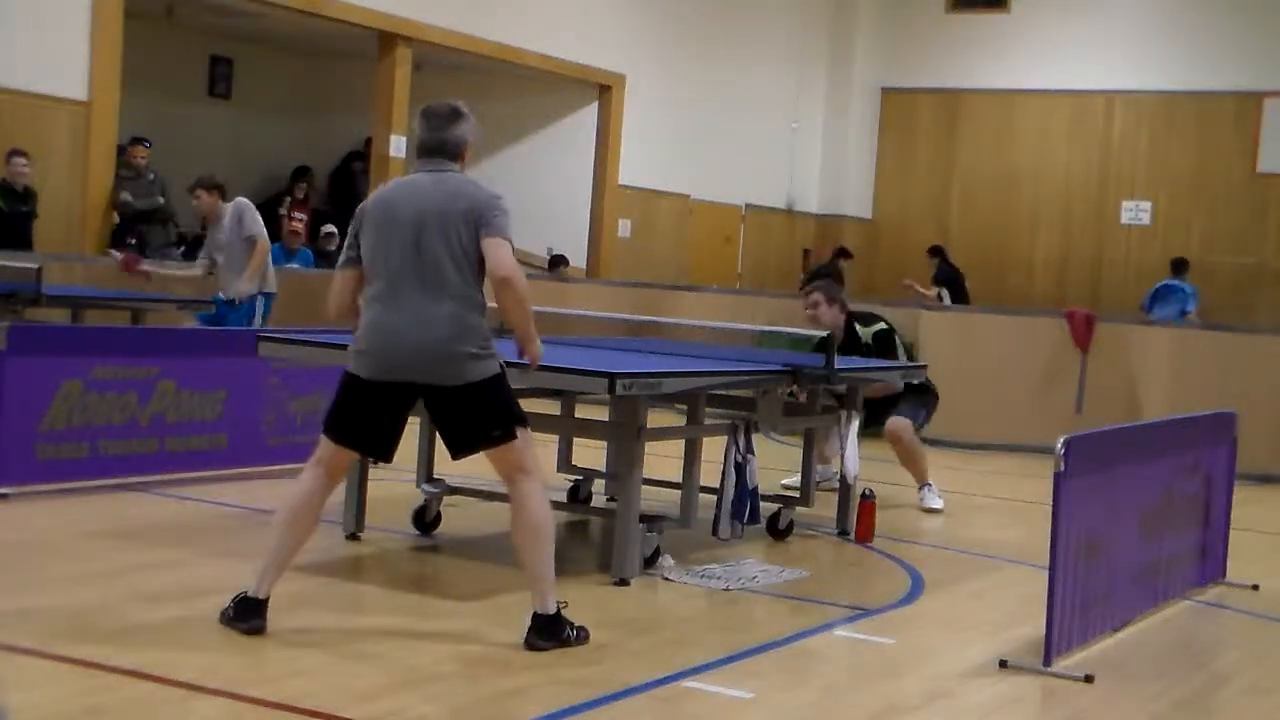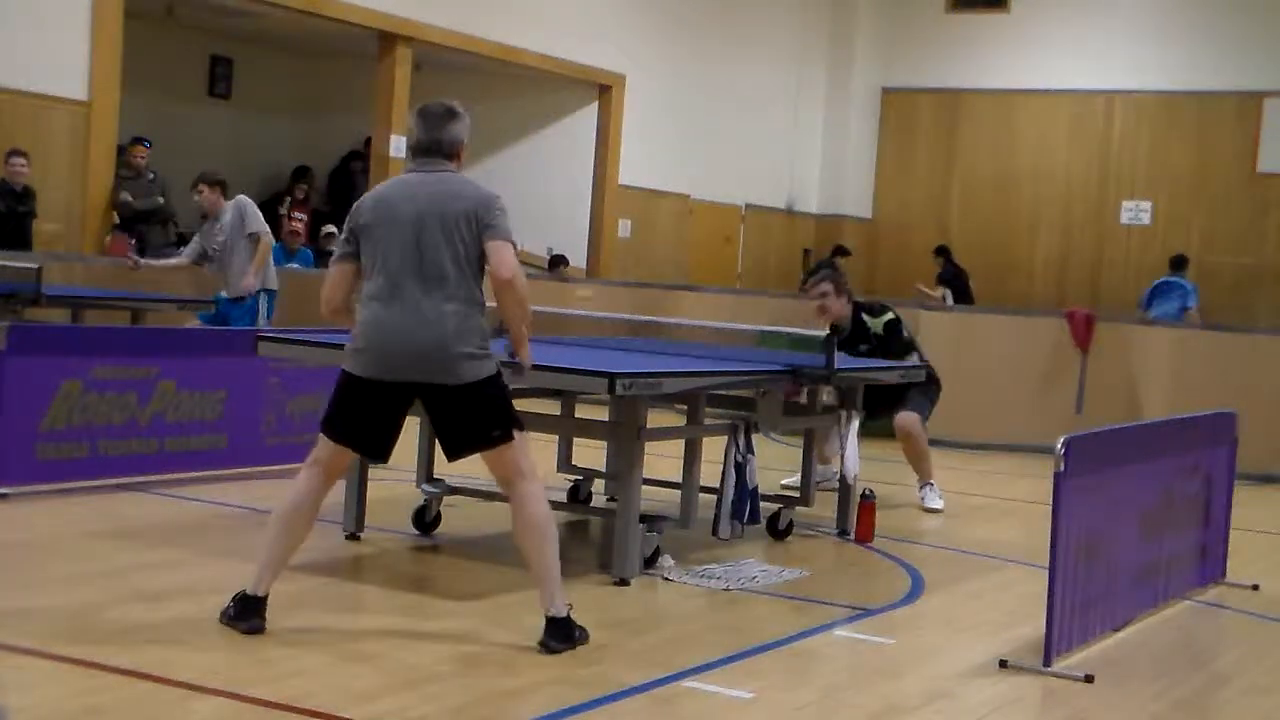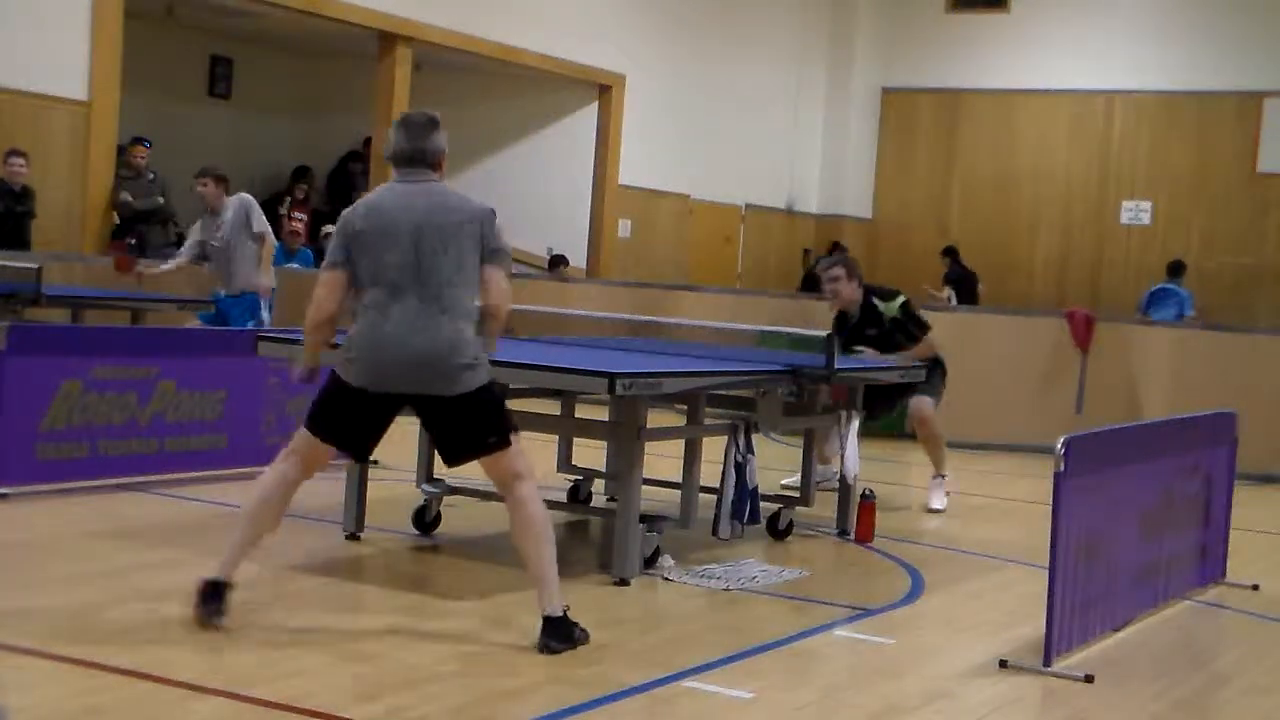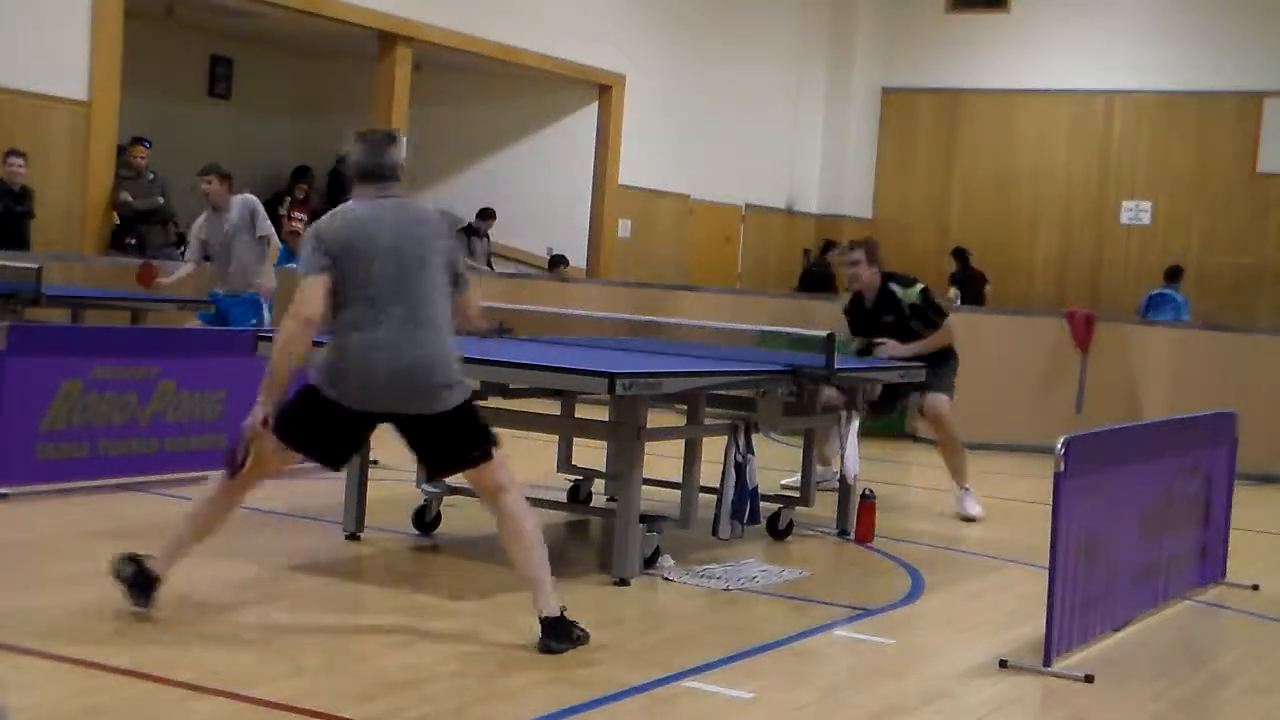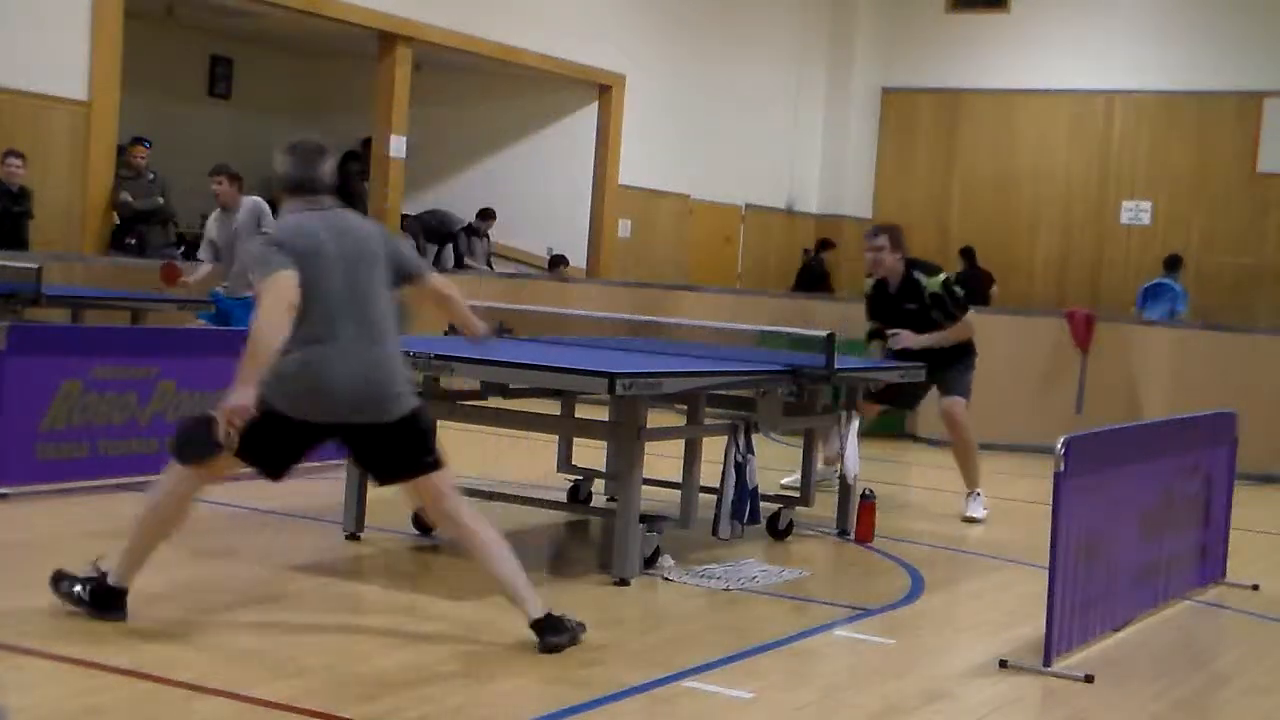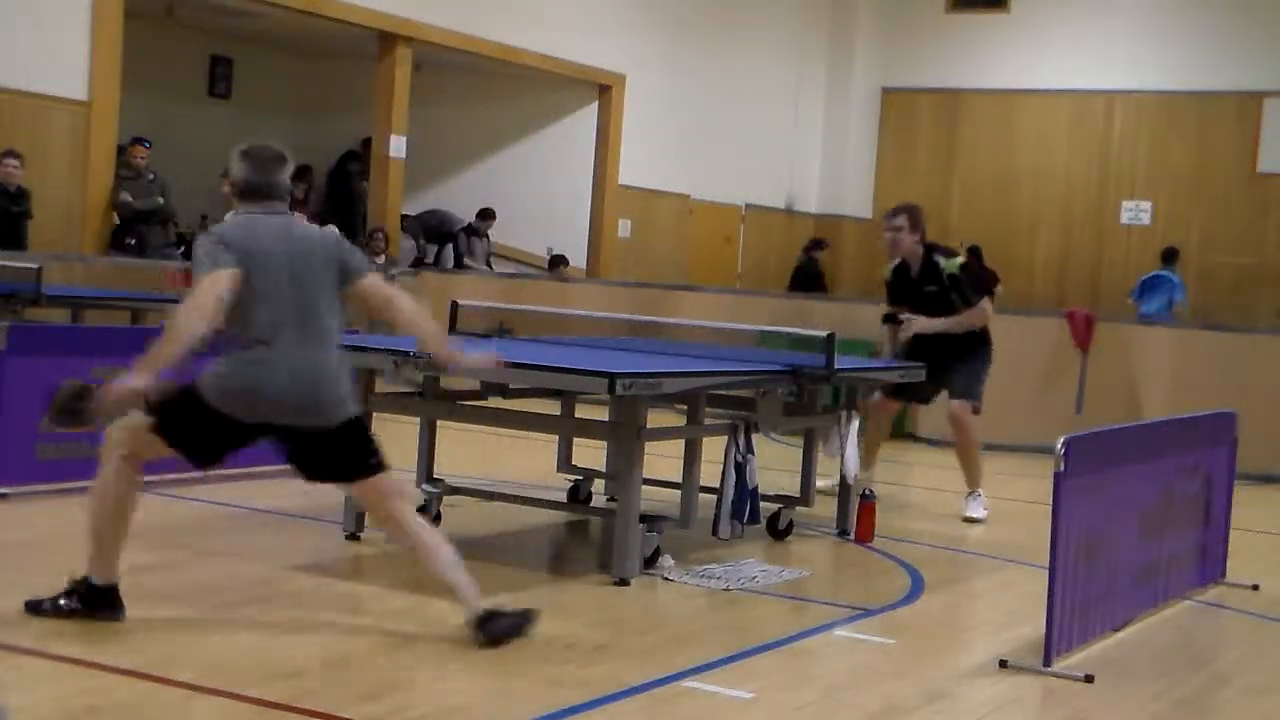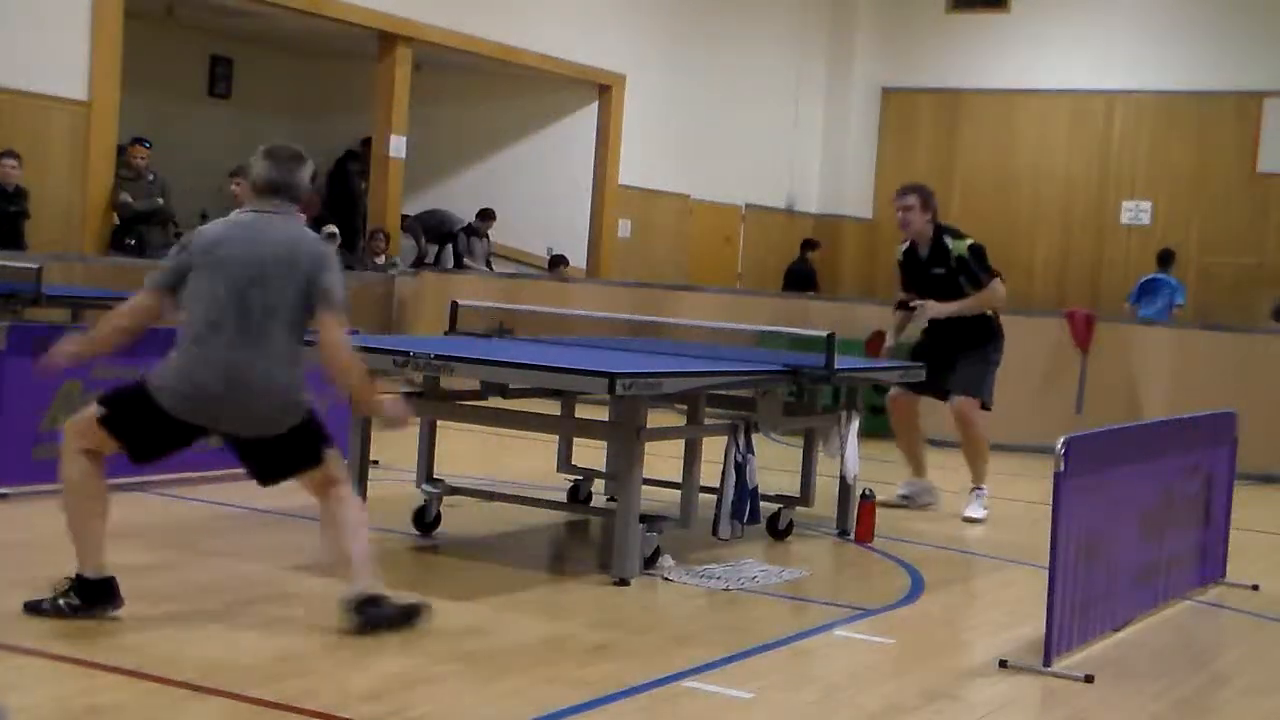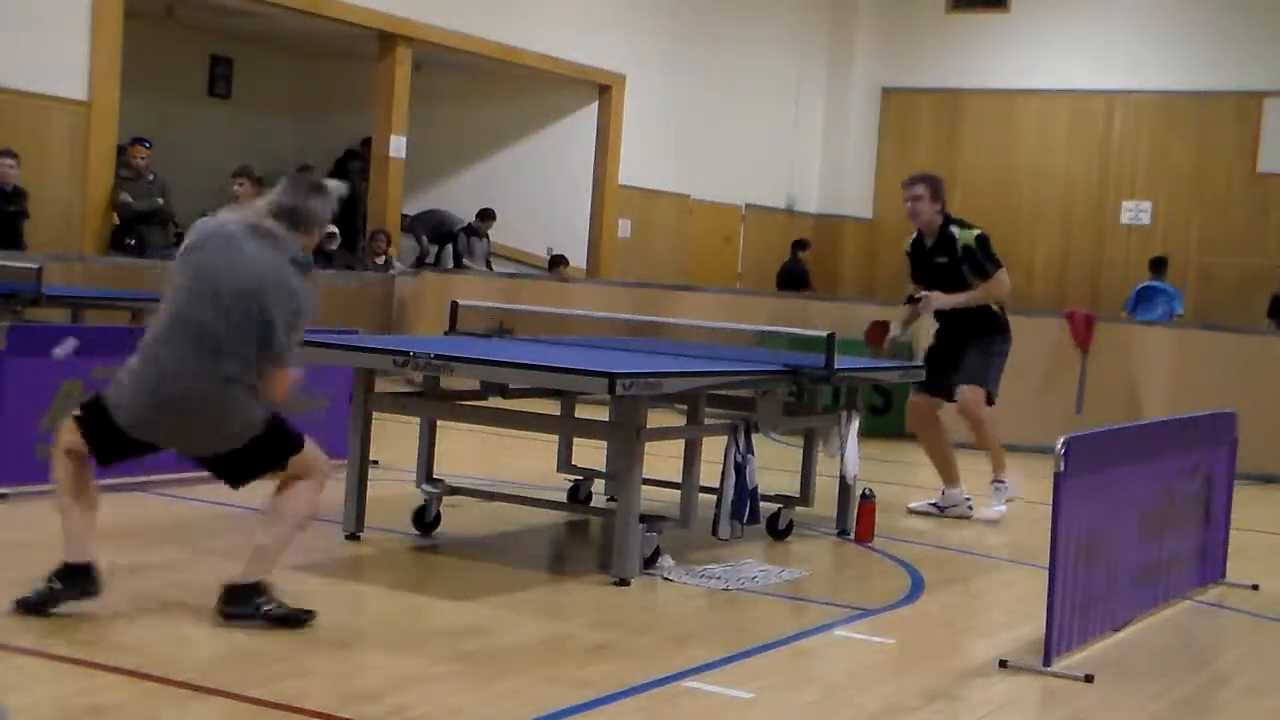
dt=0.1s
person 1, frame 1
left shoulder: (375, 203)
right shoulder: (482, 199)
left elbow: (340, 304)
right elbow: (505, 274)
right wrist: (528, 337)
left hip: (378, 357)
right hip: (461, 358)
left knee: (322, 469)
right knee: (525, 474)
left ankle: (255, 600)
right ankle: (547, 616)
person 1, frame 2
left shoulder: (371, 202)
right shoulder: (481, 199)
left elbow: (331, 302)
right elbow: (507, 276)
right wrist: (521, 338)
left hip: (375, 356)
right hip: (458, 357)
left knee: (319, 468)
right knee: (521, 478)
left ankle: (253, 599)
right ankle: (556, 618)
person 1, frame 3
left shoulder: (358, 214)
right shoulder: (474, 212)
left elbow: (321, 311)
right elbow: (497, 306)
left wrist: (308, 361)
right wrist: (473, 340)
left hip: (370, 365)
right hip: (453, 366)
left knee: (294, 463)
right knee: (518, 482)
left ankle: (218, 584)
right ankle: (554, 620)
person 1, frame 4
left shoulder: (328, 228)
right shoulder: (436, 226)
left elbow: (305, 315)
right elbow: (469, 315)
left wrist: (266, 400)
left hip: (350, 379)
right hip: (433, 382)
left knee: (252, 464)
right knee: (503, 490)
left ankle: (151, 575)
right ankle: (552, 620)
person 1, frame 5
left shoulder: (275, 237)
right shoulder: (373, 235)
left elbow: (281, 306)
right elbow: (443, 293)
left wrist: (246, 386)
right wrist: (476, 329)
left hip: (300, 392)
right hip: (383, 396)
left knee: (192, 466)
right knee: (449, 505)
left ankle: (110, 588)
right ankle: (540, 618)
person 1, frame 6
left shoulder: (223, 236)
right shoulder: (326, 241)
left elbow: (207, 302)
right elbow: (390, 301)
left wrist: (143, 373)
right wrist: (453, 356)
left hip: (238, 391)
right hip: (324, 398)
left knee: (121, 445)
right knee: (393, 505)
left ankle: (99, 591)
right ankle: (483, 613)
person 1, frame 7
left shoulder: (205, 237)
right shoulder: (316, 253)
left elbow: (135, 314)
right elbow: (334, 350)
left wrist: (83, 345)
right wrist: (372, 401)
left hip: (187, 388)
right hip: (270, 404)
left knee: (80, 441)
right knee: (334, 486)
left ankle: (92, 584)
right ankle: (368, 597)
person 1, frame 8
left shoulder: (212, 231)
right shoulder: (289, 291)
right elbow: (273, 392)
left wrist: (272, 201)
left hip: (141, 399)
right hip: (222, 418)
left knee: (68, 444)
right knee: (313, 473)
left ankle: (77, 569)
right ankle: (247, 588)
person 2, frame 1
left shoulder: (873, 330)
right shoulder: (826, 343)
left elbow: (896, 381)
left hip: (912, 393)
right hip: (873, 396)
left knee: (896, 429)
left ankle: (927, 487)
right ankle: (826, 471)
person 2, frame 2
left shoulder: (881, 319)
right shoulder: (833, 334)
left hip: (916, 383)
right hip: (874, 386)
left knee: (905, 424)
left ankle: (927, 485)
right ankle: (825, 472)
person 2, frame 3
left shoulder: (891, 304)
right shoulder: (842, 321)
left elbow: (930, 347)
left wrist: (884, 359)
left hip: (923, 369)
left knee: (921, 411)
left ankle: (940, 480)
right ankle: (827, 471)
person 2, frame 4
left shoulder: (908, 291)
right shoulder: (854, 306)
left elbow: (948, 333)
right elbow: (863, 348)
left wrist: (905, 350)
left hip: (932, 361)
left knee: (937, 410)
right knee: (832, 402)
left ankle: (964, 492)
right ankle: (826, 471)
person 2, frame 5
left shoulder: (932, 281)
right shoulder: (875, 289)
left elbow: (967, 328)
right elbow: (879, 332)
left wrist: (920, 340)
right wrist: (879, 357)
left hip: (950, 356)
right hip: (906, 358)
left knee: (953, 411)
right knee: (860, 406)
left ankle: (975, 494)
right ankle: (827, 469)
person 2, frame 6
left shoulder: (950, 265)
right shoulder: (895, 273)
left elbow: (983, 313)
right elbow: (897, 316)
left wrist: (933, 326)
right wrist: (888, 353)
left hip: (969, 349)
right hip: (925, 349)
left knee: (958, 412)
right knee: (878, 404)
left ankle: (975, 494)
right ankle: (861, 474)
person 2, frame 7
left shoulder: (960, 247)
right shoulder: (906, 254)
left elbow: (997, 294)
left wrist: (945, 308)
right wrist: (894, 334)
left hip: (978, 339)
right hip: (938, 339)
left knee: (963, 408)
right knee: (897, 400)
left ankle: (979, 490)
right ankle: (919, 483)
person 2, frame 8
left shoulder: (967, 237)
right shoulder: (914, 246)
left elbow: (1002, 286)
left wrist: (950, 300)
right wrist: (902, 326)
left hip: (986, 334)
right hip: (950, 336)
left knee: (969, 401)
right knee: (918, 408)
left ankle: (1001, 481)
right ankle: (953, 494)
